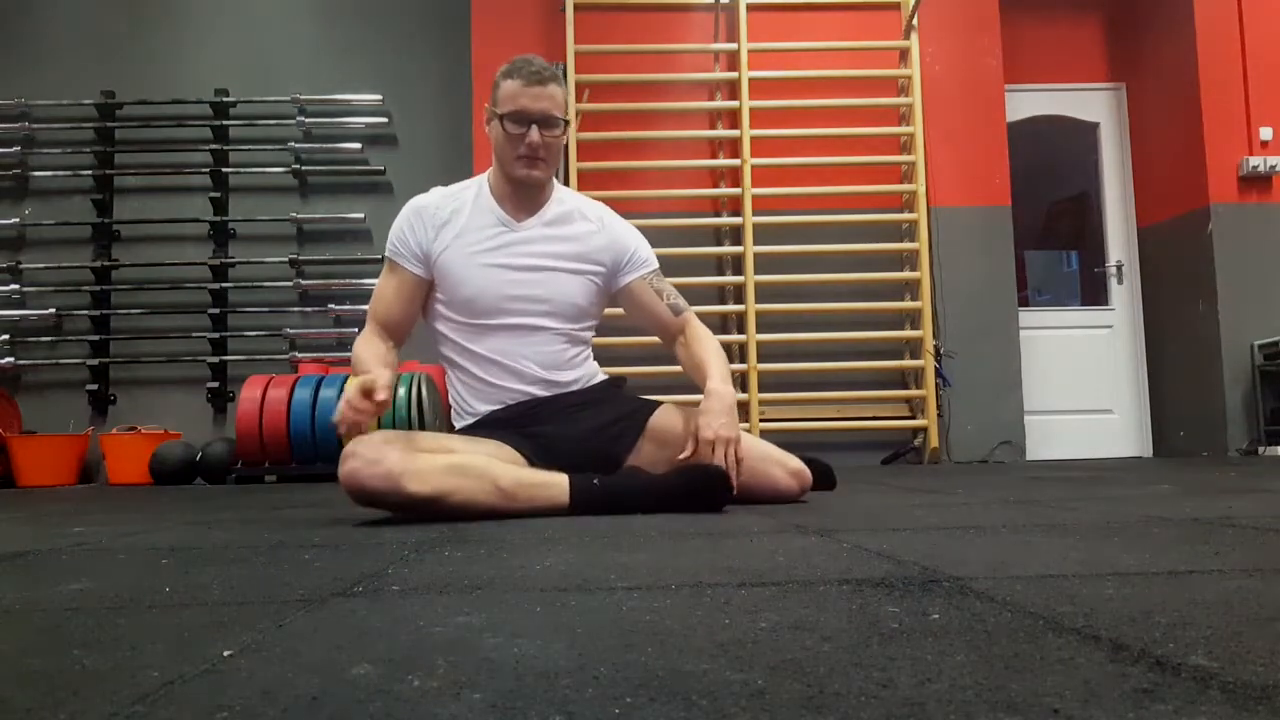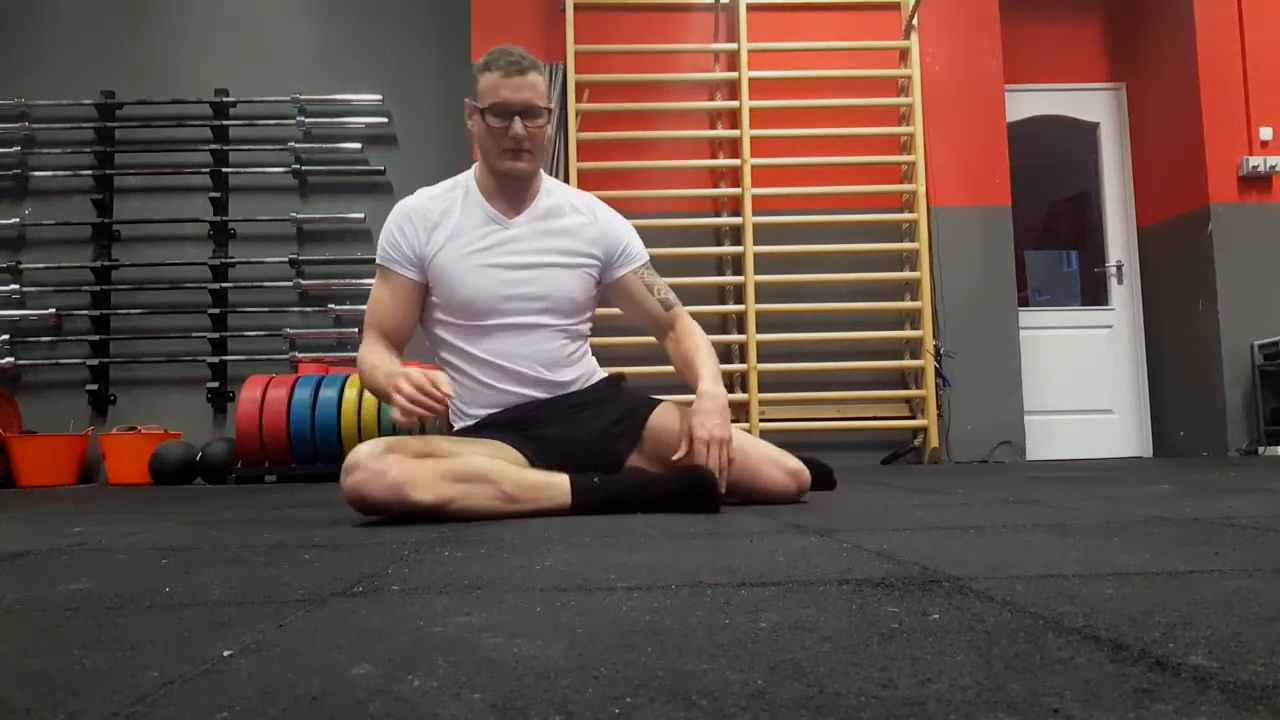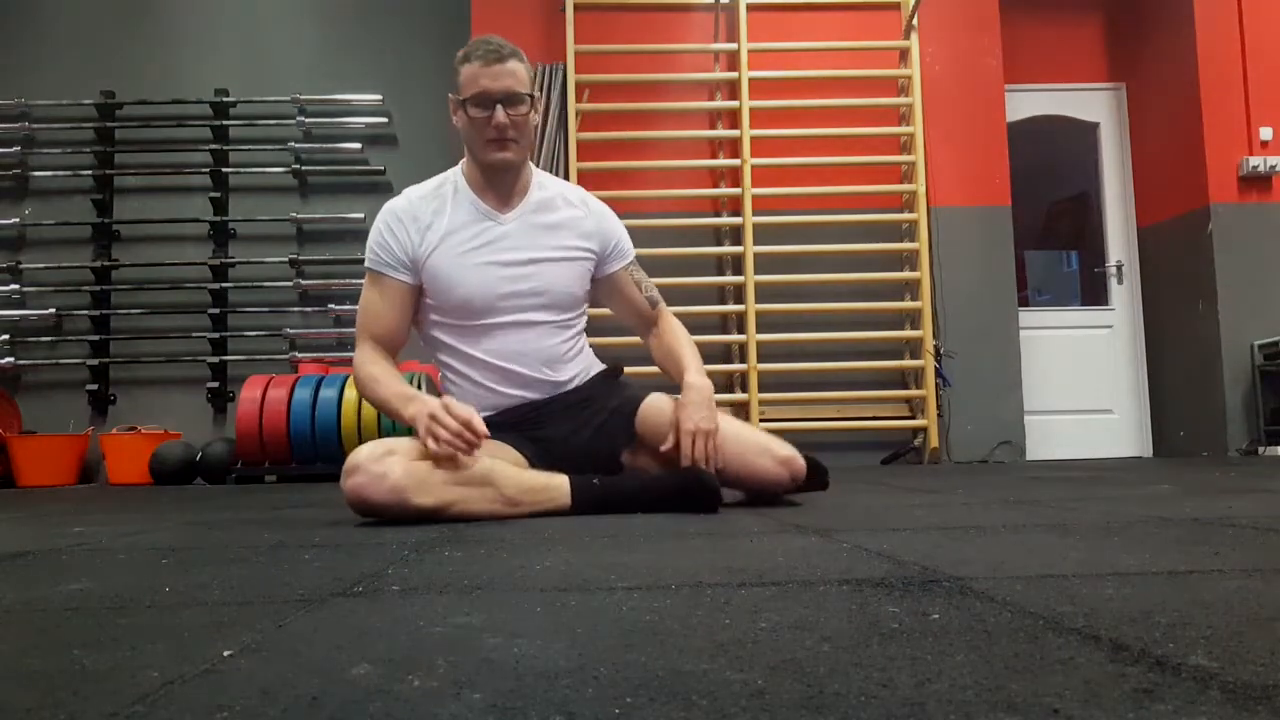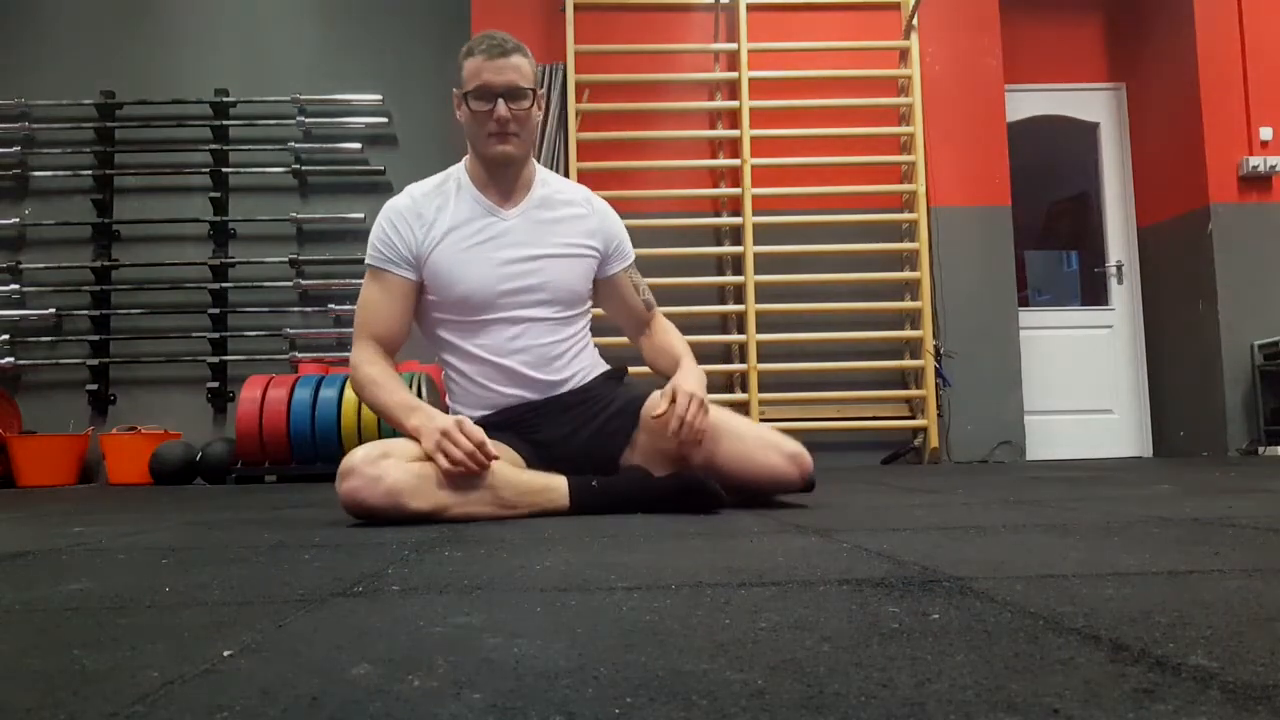
dt=0.2s
person 1, frame 1
left shoulder: (604, 229)
right shoulder: (429, 218)
left elbow: (684, 329)
right elbow: (381, 333)
left wrist: (719, 390)
right wrist: (374, 377)
left hip: (597, 411)
right hip: (494, 435)
left knee: (788, 477)
right knee: (363, 463)
right ankle: (610, 491)
person 1, frame 2
left shoulder: (595, 221)
right shoulder: (418, 219)
left elbow: (674, 324)
right elbow: (378, 343)
left wrist: (711, 390)
right wrist: (396, 380)
left hip: (597, 409)
right hip: (494, 436)
left knee: (788, 478)
right knee: (366, 474)
right ankle: (611, 491)
person 1, frame 3
left shoulder: (587, 214)
right shoulder: (407, 219)
left elbow: (655, 320)
right elbow: (372, 353)
left wrist: (696, 382)
right wrist: (419, 407)
left hip: (596, 403)
right hip: (495, 434)
left knee: (782, 467)
right knee: (366, 476)
right ankle: (618, 491)
person 1, frame 4
left shoulder: (590, 213)
right shoulder: (410, 216)
left elbow: (647, 324)
right elbow: (370, 353)
left wrist: (688, 370)
right wrist: (425, 420)
left hip: (598, 403)
right hip: (493, 435)
left knee: (789, 466)
right knee: (362, 479)
right ankle: (613, 491)
